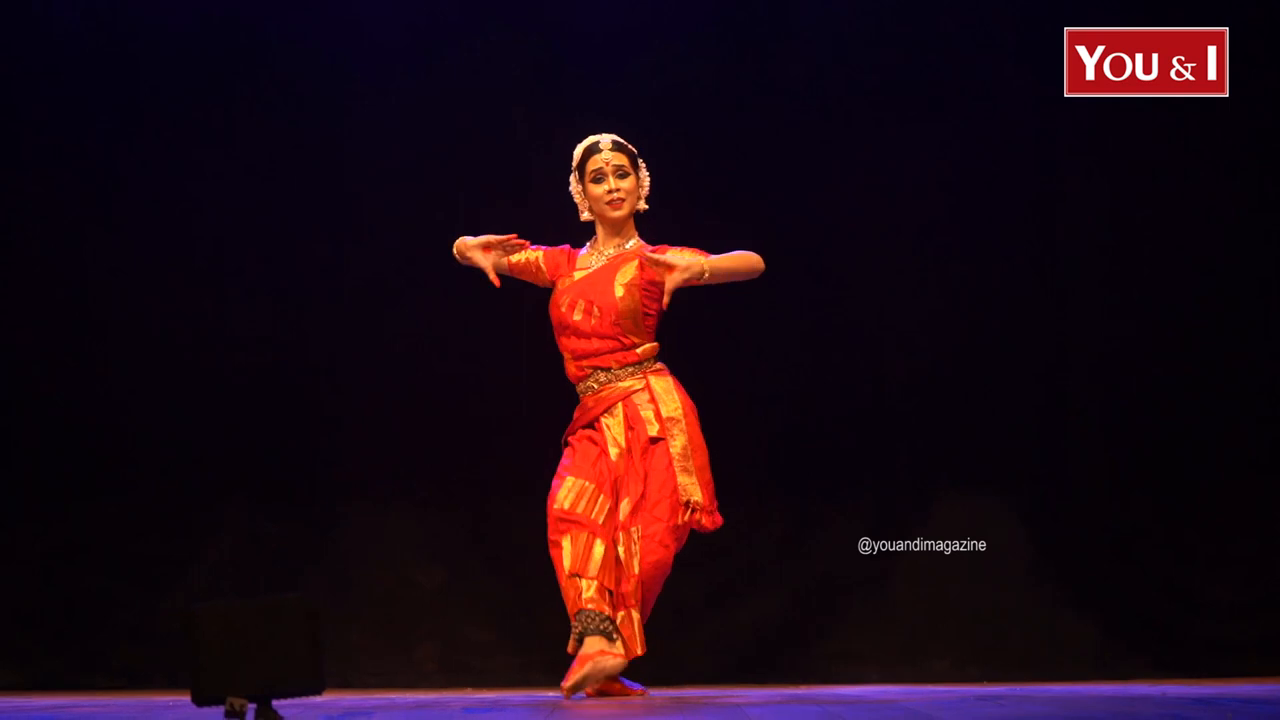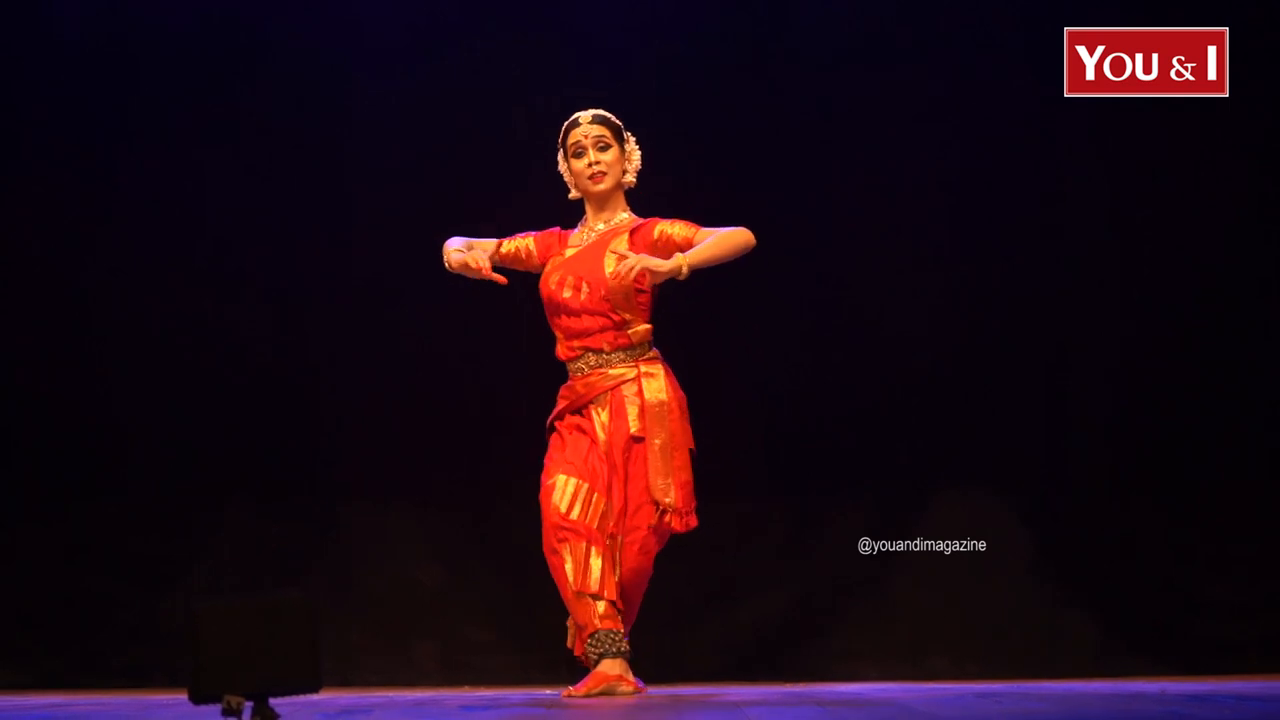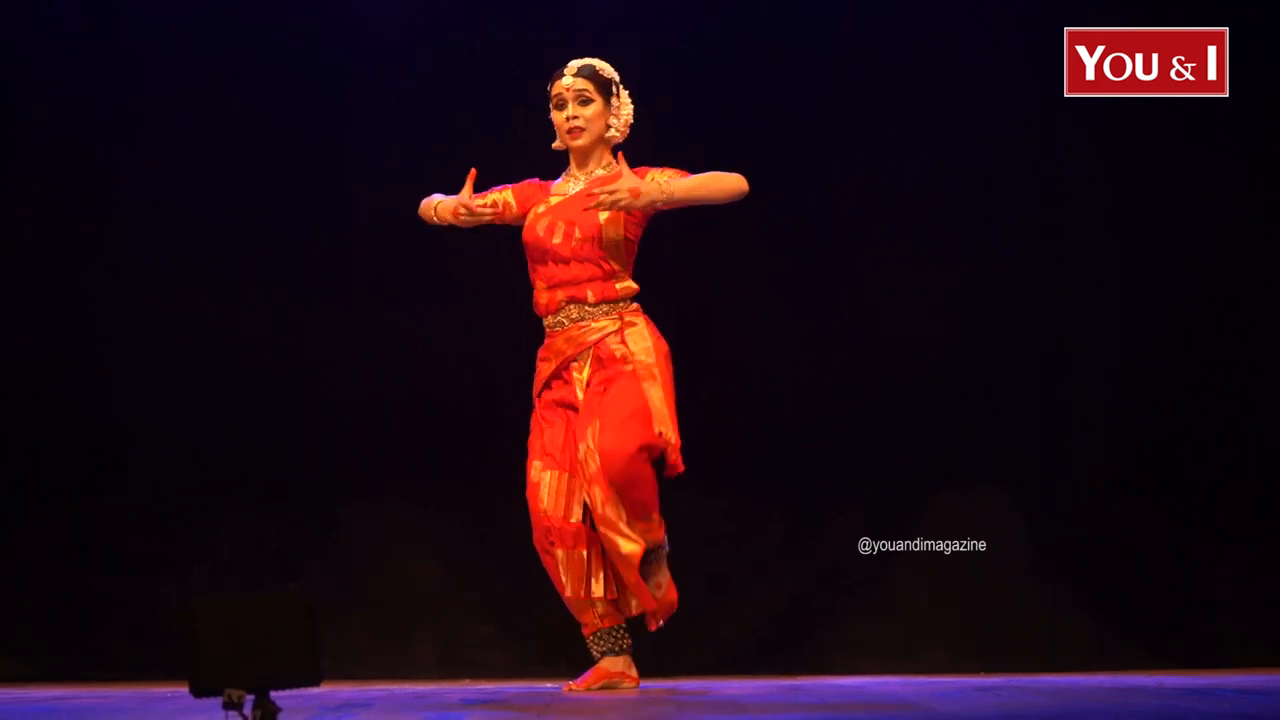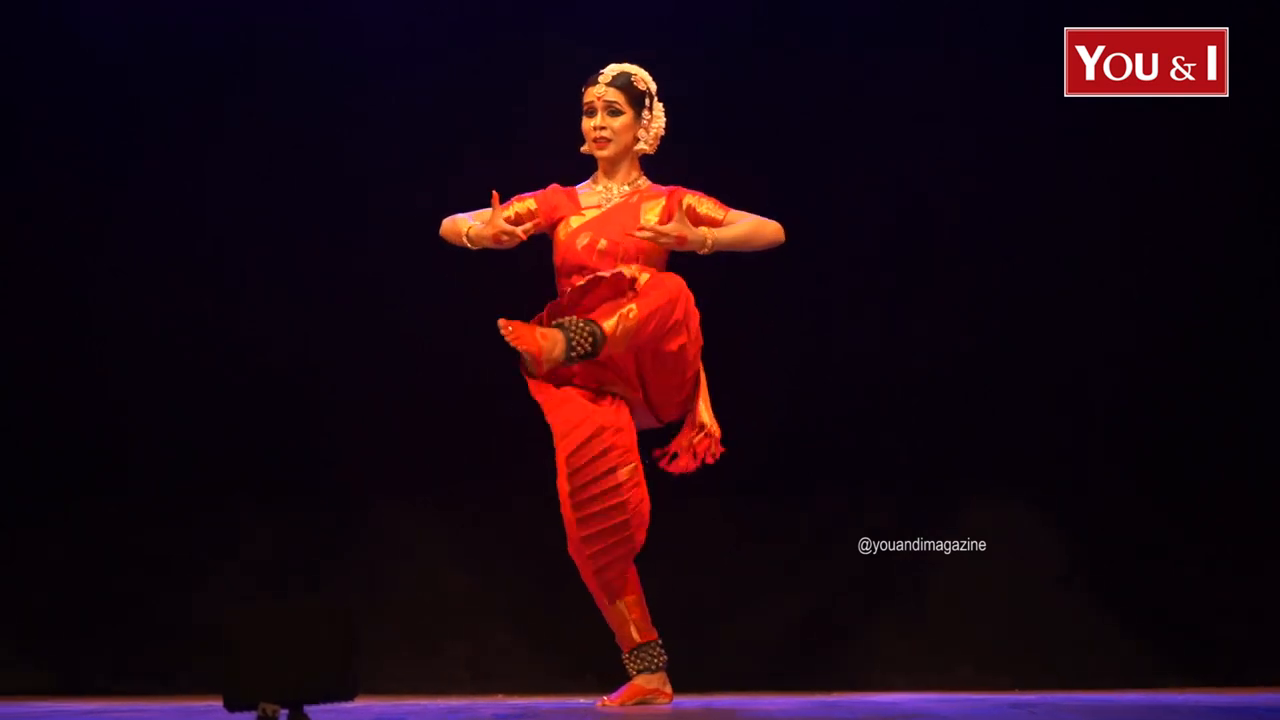
dt=0.5s
person 1, frame 1
left shoulder: (655, 261)
right shoulder: (561, 263)
left elbow: (753, 263)
right elbow: (462, 249)
left wrist: (693, 270)
right wrist: (472, 248)
left hip: (651, 411)
right hip: (594, 420)
left knee: (646, 544)
right knee: (575, 514)
left ankle: (601, 645)
right ankle: (598, 646)
person 1, frame 2
left shoulder: (648, 233)
right shoulder: (552, 245)
left elbow: (742, 237)
right elbow: (458, 247)
left wrist: (672, 266)
right wrist: (461, 257)
left hip: (640, 398)
right hip: (580, 405)
left knee: (631, 540)
right knee: (569, 518)
left ankle: (604, 648)
right ankle: (609, 661)
person 1, frame 3
left shoulder: (635, 183)
right shoulder: (534, 195)
left elbow: (735, 185)
right elbow: (429, 207)
left wrist: (652, 197)
right wrist: (452, 210)
left hip: (620, 347)
right hip: (560, 360)
left knee: (618, 458)
right knee: (556, 509)
left ankle: (651, 551)
right ankle: (614, 655)
person 1, frame 4
left shoulder: (669, 202)
right shoulder: (558, 202)
left elbow: (772, 232)
right elbow: (450, 225)
left wrist: (698, 238)
right wrist: (484, 233)
left hip: (647, 369)
right hip: (584, 376)
left knee: (664, 292)
right knee: (595, 521)
left ankle: (560, 344)
right ankle: (649, 671)
